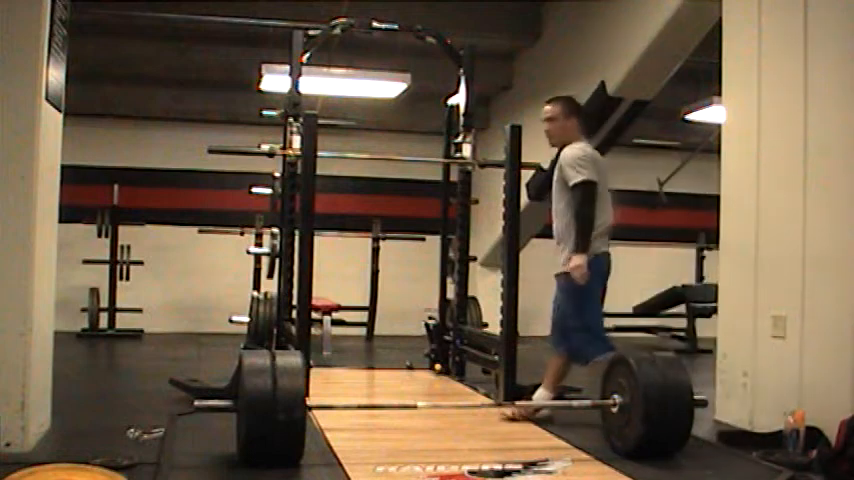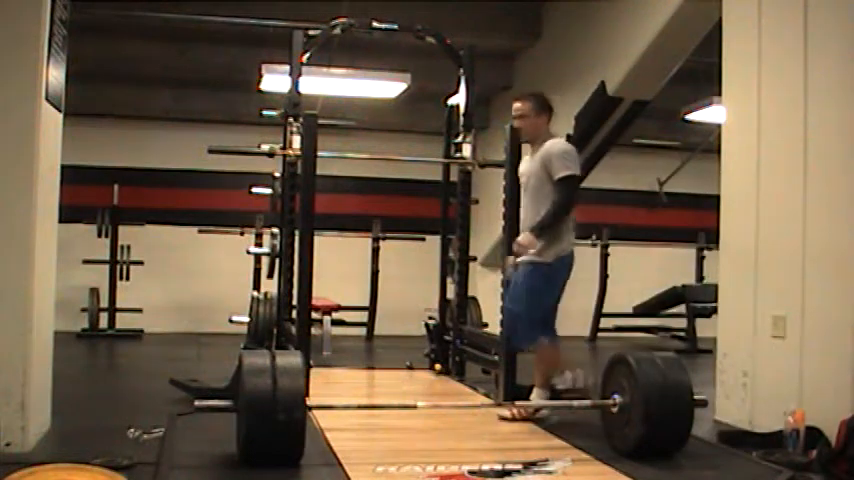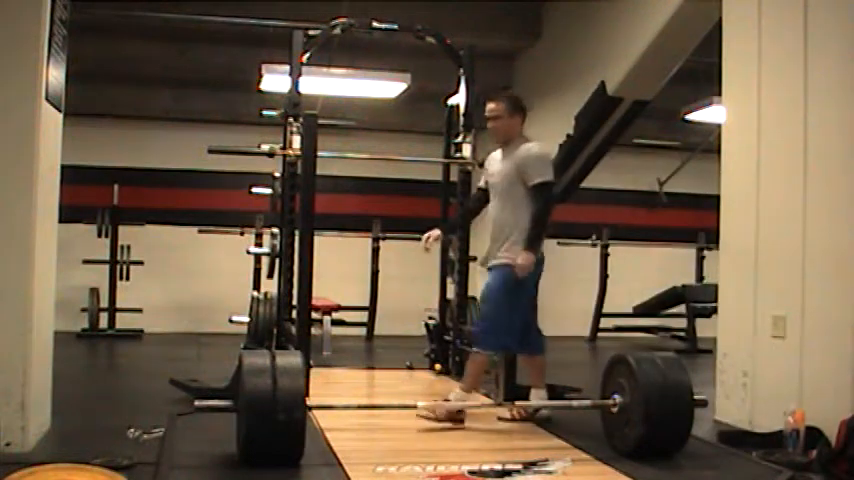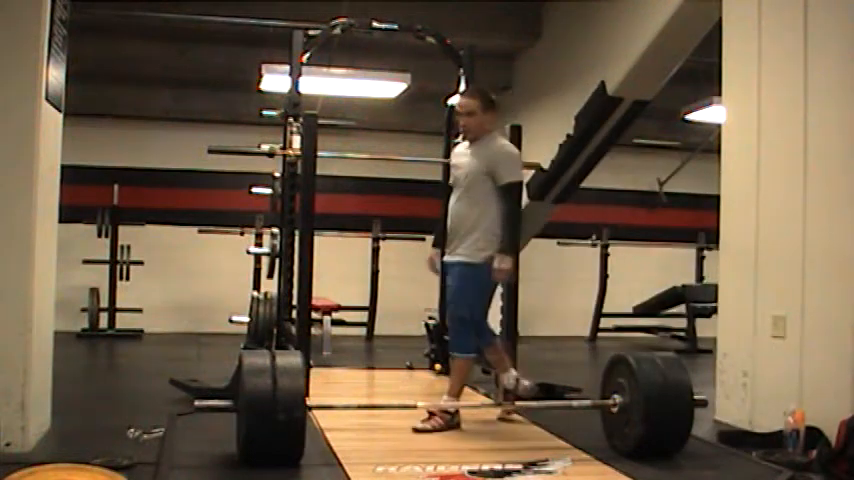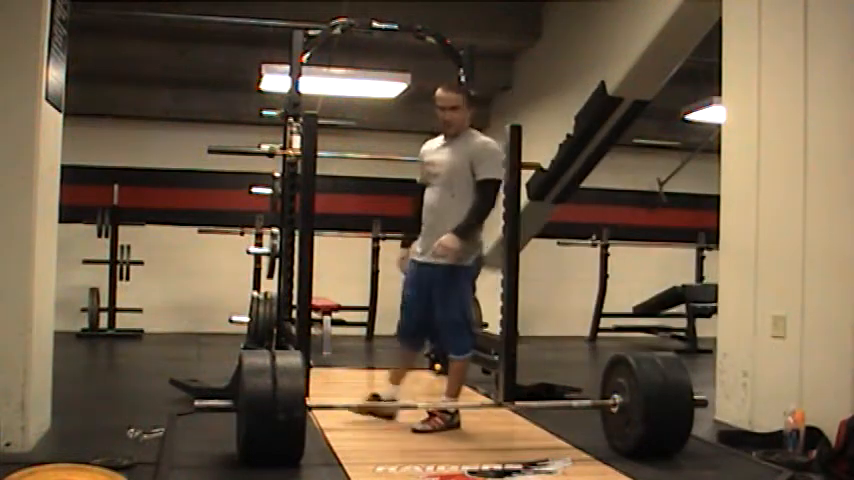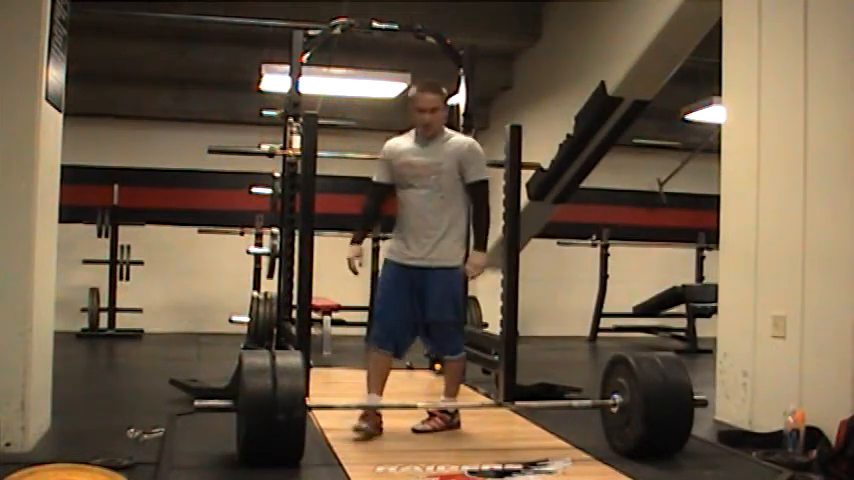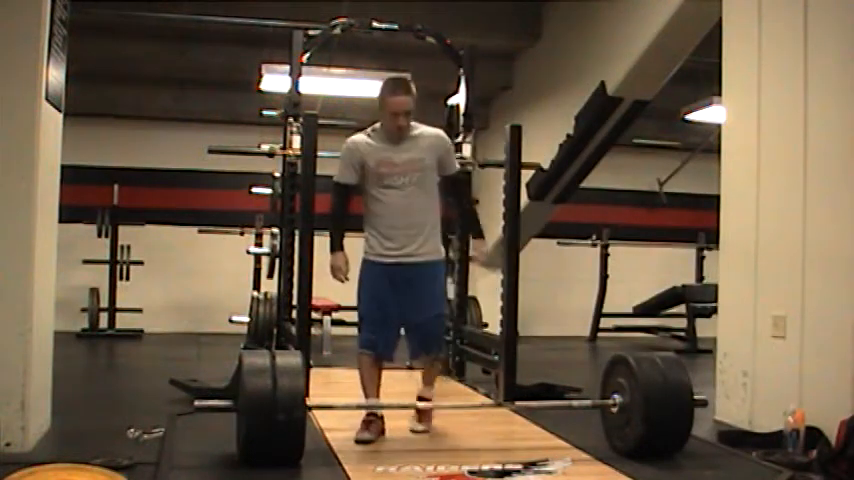
dt=0.3s
person 1, frame 1
left shoulder: (575, 154)
right shoulder: (582, 156)
left elbow: (585, 205)
left wrist: (580, 254)
left hip: (581, 263)
right hip: (584, 261)
left knee: (588, 339)
right knee: (564, 334)
right ankle: (541, 401)
person 1, frame 2
left shoulder: (557, 151)
right shoulder: (530, 158)
left elbow: (566, 199)
left wrist: (534, 234)
right wrist: (517, 253)
left hip: (547, 256)
right hip: (533, 256)
left knee: (519, 324)
right knee: (537, 328)
right ankle: (538, 399)
person 1, frame 3
left shoulder: (533, 155)
right shoulder: (495, 159)
left elbow: (543, 205)
right elbow: (477, 203)
left wrist: (530, 250)
right wrist: (443, 229)
left hip: (517, 262)
right hip: (502, 259)
left knee: (488, 329)
right knee: (525, 332)
left ankle: (457, 403)
right ankle: (538, 401)
person 1, frame 4
left shoulder: (501, 152)
right shoulder: (459, 152)
left elbow: (512, 206)
left wrist: (507, 253)
right wrist: (438, 245)
left hip: (477, 258)
right hip: (456, 255)
left knee: (462, 330)
right knee: (473, 328)
left ankle: (449, 408)
right ankle: (514, 383)
person 1, frame 5
left shoulder: (484, 148)
right shoulder: (429, 149)
left elbow: (487, 199)
left wrist: (458, 236)
right wrist: (407, 243)
left hip: (457, 259)
right hip: (422, 256)
left knee: (455, 332)
right knee: (409, 326)
left ankle: (449, 409)
right ankle: (388, 396)
person 1, frame 6
left shoulder: (465, 149)
right shoulder: (393, 149)
left elbow: (480, 201)
right elbow: (376, 199)
left wrist: (479, 249)
right wrist: (358, 240)
left hip: (445, 263)
right hip: (399, 259)
left knee: (448, 337)
right knee: (383, 331)
left ankle: (448, 409)
right ankle: (372, 410)
person 1, frame 7
left shoulder: (436, 141)
right shoulder: (358, 146)
left elbow: (457, 190)
right elbow: (341, 200)
left wrist: (476, 235)
right wrist: (337, 249)
left hip: (427, 258)
right hip: (379, 259)
left knee: (429, 332)
right knee: (373, 337)
left ankle: (425, 397)
right ankle: (373, 413)
